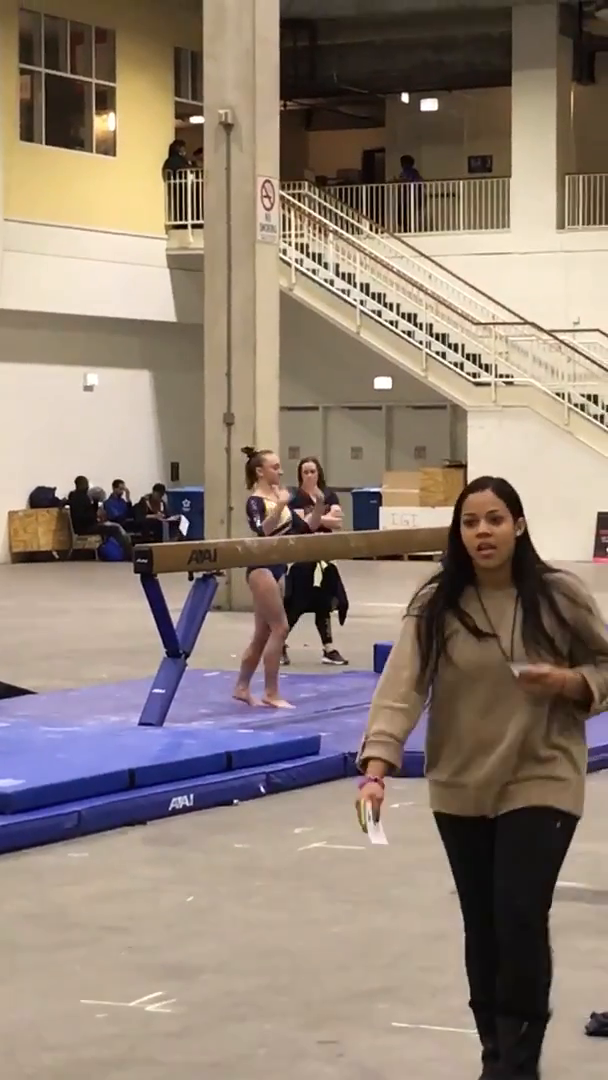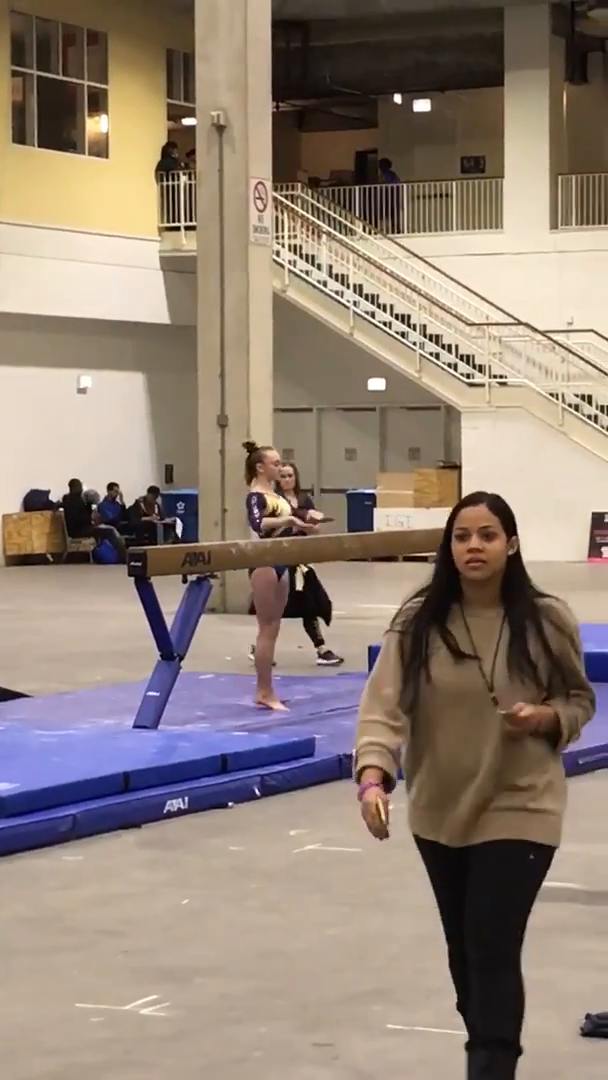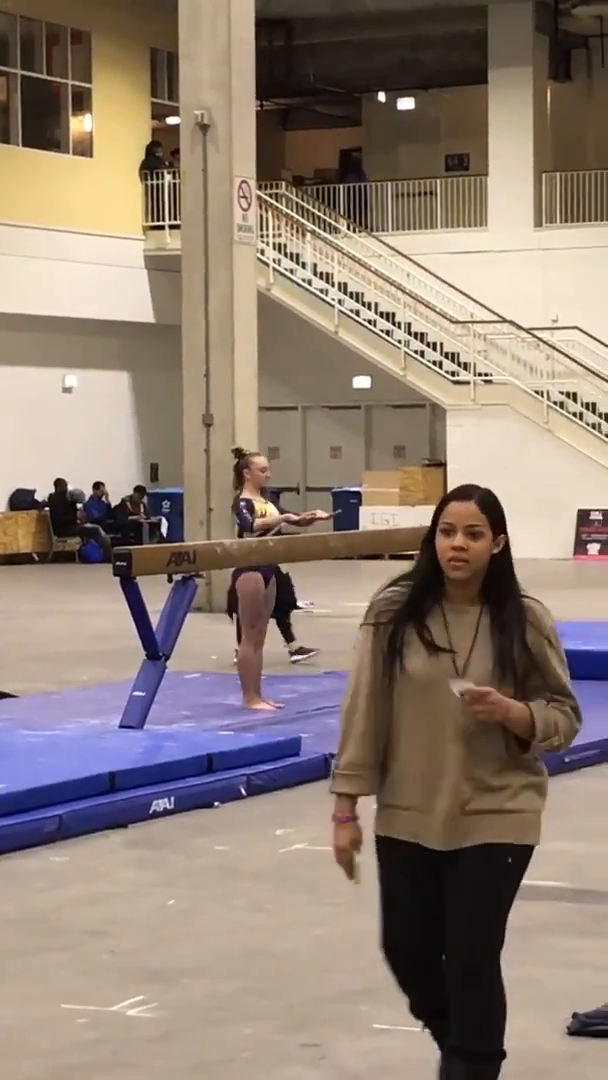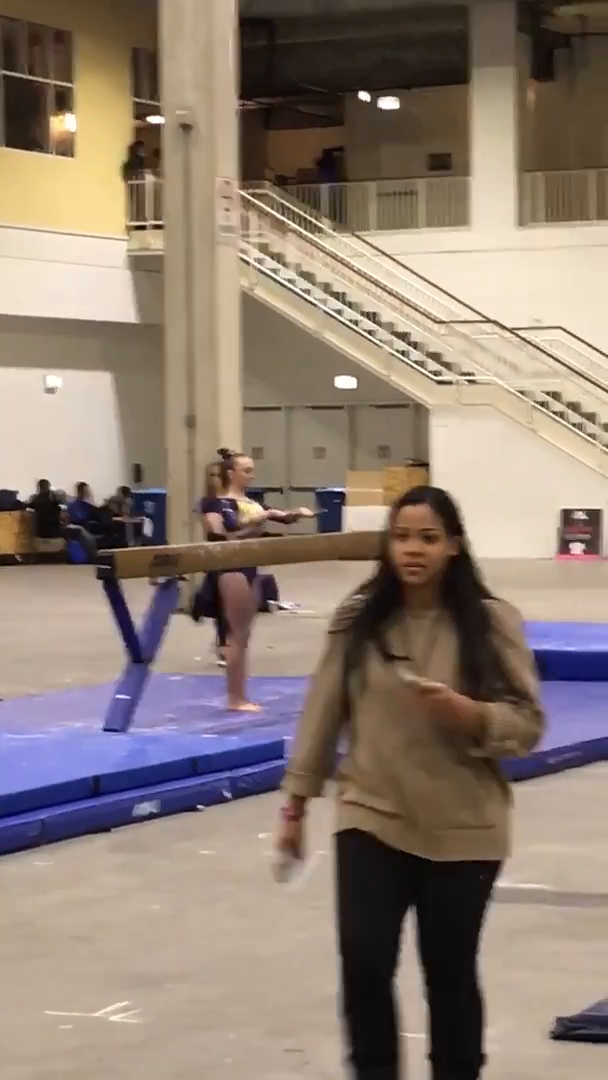
dt=0.2s
person 1, frame 1
right shoulder: (434, 605)
right elbow: (399, 689)
right wrist: (376, 766)
left hip: (543, 783)
right hip: (461, 789)
left knee: (521, 919)
right knee: (482, 928)
person 1, frame 2
left shoulder: (546, 618)
right shoulder: (417, 621)
left elbow: (580, 701)
right elbow: (384, 706)
left wrist: (544, 717)
right wrist: (373, 778)
left hip: (518, 814)
right hip: (438, 811)
left knee: (493, 949)
right knee: (462, 946)
person 1, frame 3
left shoulder: (526, 619)
right shoulder: (393, 611)
left elbow: (565, 719)
right elbow: (365, 713)
left wrist: (512, 713)
right wrist: (345, 806)
left hip: (495, 817)
right hip: (407, 814)
left knee: (472, 959)
right knee: (405, 947)
person 1, frame 4
left shoulder: (491, 622)
right shoulder: (357, 621)
left elbow: (527, 725)
right elbow: (323, 716)
left wrist: (460, 709)
right wrist: (296, 804)
left hip: (463, 828)
right hip: (371, 817)
left knee: (450, 972)
right knee: (364, 965)
